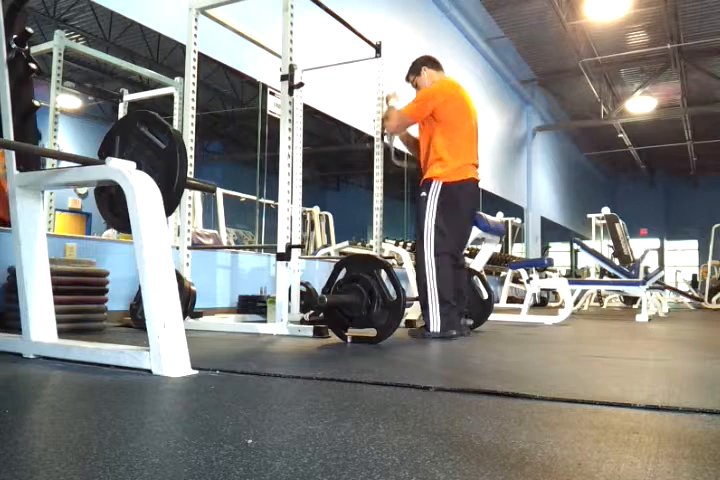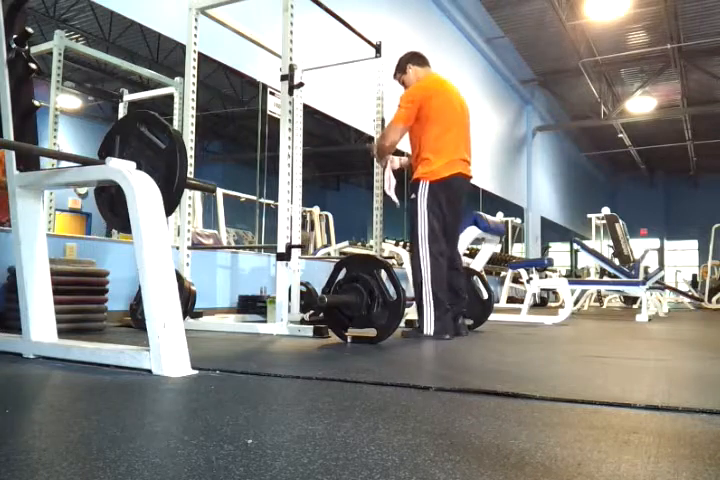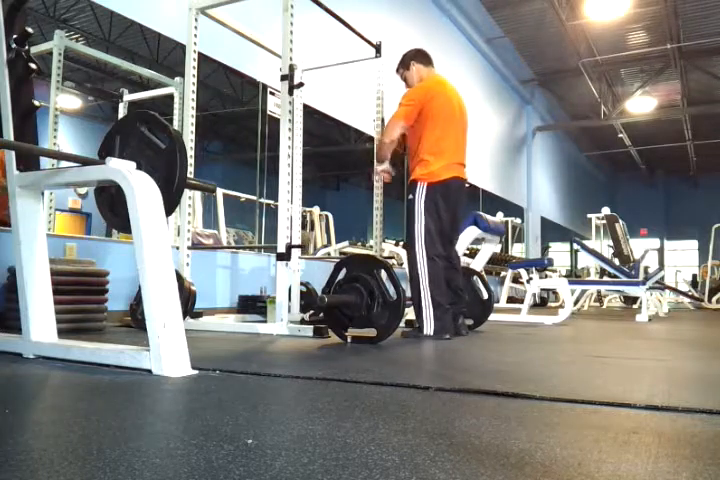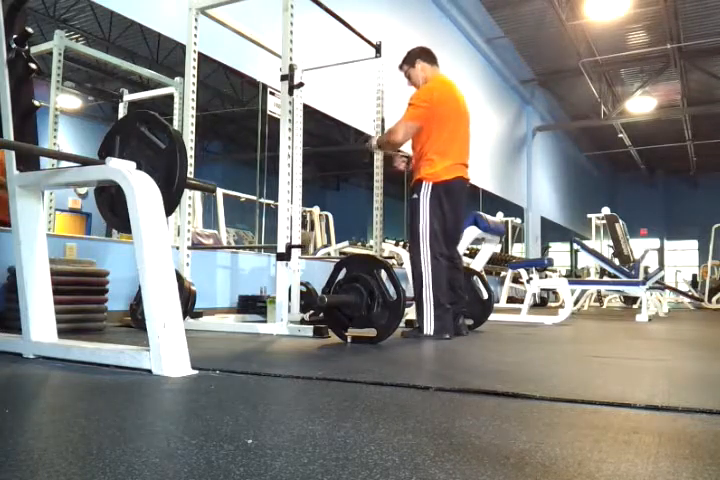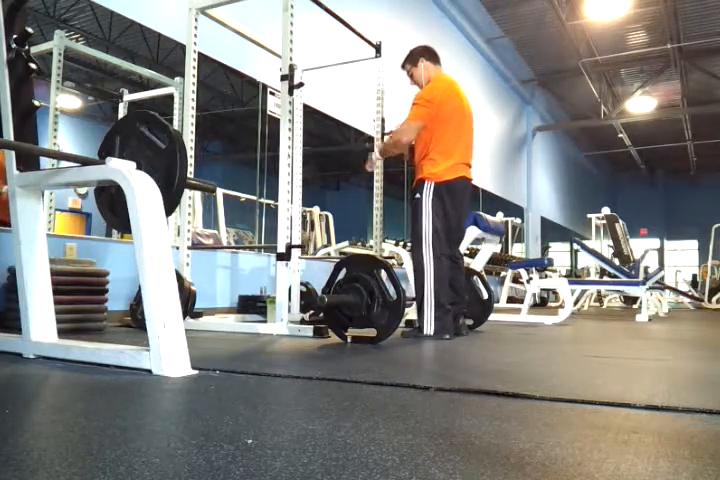
dt=0.5s
person 1, frame 1
left shoulder: (435, 92)
right shoulder: (461, 96)
left elbow: (393, 125)
left wrist: (390, 107)
right wrist: (409, 140)
left hip: (445, 181)
right hip: (466, 181)
left knee: (432, 250)
right knee: (452, 251)
left ankle: (439, 322)
right ankle: (455, 319)
person 1, frame 2
left shoulder: (417, 91)
right shoulder: (454, 93)
left elbow: (389, 139)
left wrist: (381, 156)
right wrist: (405, 161)
left hip: (434, 179)
right hip: (458, 176)
left knee: (428, 251)
right knee: (447, 249)
left ankle: (435, 324)
right ankle: (456, 319)
person 1, frame 3
left shoulder: (420, 92)
right shoulder: (453, 94)
left elbow: (389, 138)
left wrist: (382, 164)
right wrist: (402, 145)
left hip: (431, 181)
right hip: (454, 179)
left knee: (424, 251)
right knee: (445, 250)
left ankle: (434, 324)
right ankle: (454, 318)
person 1, frame 4
left shoulder: (429, 92)
right shoulder: (454, 93)
left elbow: (398, 136)
left wrist: (377, 143)
right wrist: (412, 162)
left hip: (434, 181)
right hip: (455, 179)
left knee: (428, 251)
right knee: (447, 250)
left ankle: (434, 324)
right ankle: (454, 319)
person 1, frame 5
left shoulder: (432, 92)
right shoulder: (457, 92)
left elbow: (402, 137)
left wrist: (377, 155)
right wrist: (415, 147)
left hip: (437, 181)
right hip: (458, 179)
left knee: (429, 251)
right knee: (448, 251)
left ankle: (433, 323)
right ankle: (454, 319)
